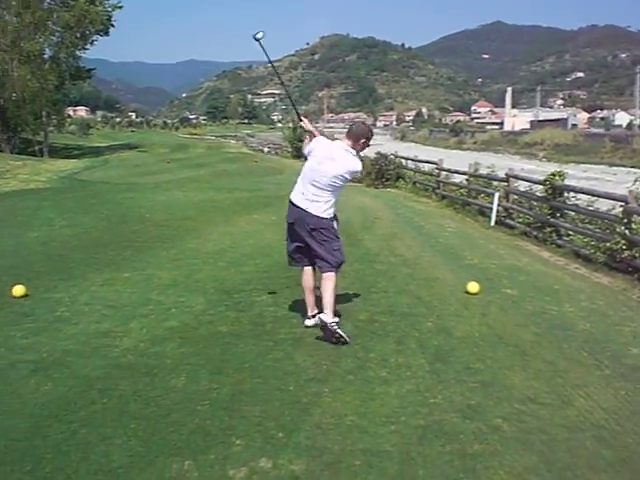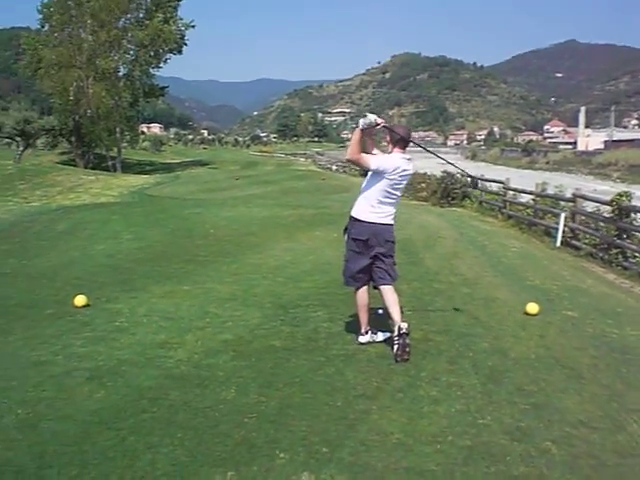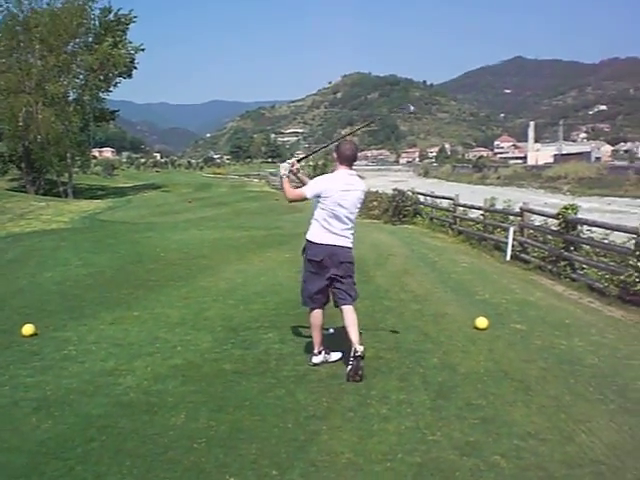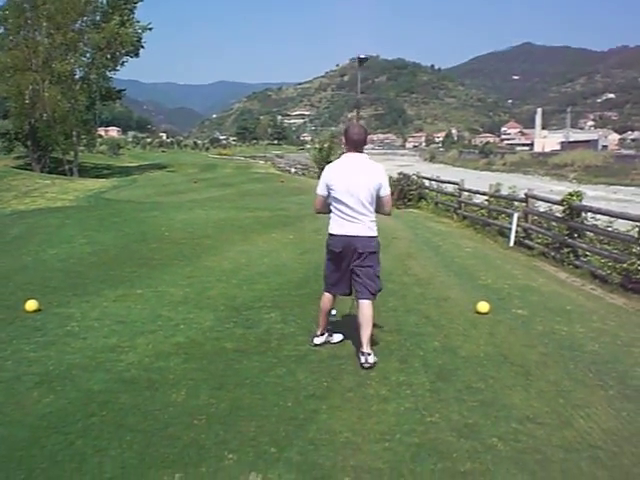
dt=0.4s
person 1, frame 1
left shoulder: (321, 147)
right shoulder: (355, 166)
left elbow: (310, 147)
left wrist: (310, 130)
right wrist: (312, 130)
left hip: (297, 209)
right hip: (321, 219)
left knee: (306, 263)
right knee: (329, 267)
left ankle: (311, 314)
right ankle: (328, 316)
person 1, frame 2
left shoulder: (389, 163)
right shoulder: (406, 164)
left elbow: (352, 156)
right elbow: (371, 151)
left wrist: (364, 127)
right wrist: (367, 129)
left hip: (362, 226)
right hip: (384, 229)
left knee: (360, 282)
right knee: (385, 282)
left ankle: (365, 331)
right ankle: (399, 326)
person 1, frame 3
left shoulder: (325, 182)
right shoulder: (360, 186)
left elbow: (290, 195)
left wrist: (284, 174)
right wrist: (300, 175)
left hip: (317, 248)
right hip: (343, 250)
left knee: (316, 303)
right knee: (346, 301)
left ankle: (318, 352)
right ankle: (356, 348)
person 1, frame 4
left shoulder: (331, 170)
right shoulder: (377, 170)
left elbow: (319, 208)
right elbow: (387, 209)
left hip: (338, 238)
right hip: (366, 240)
left knee: (331, 289)
right knee: (365, 296)
left ankle: (322, 334)
right ankle: (365, 352)
